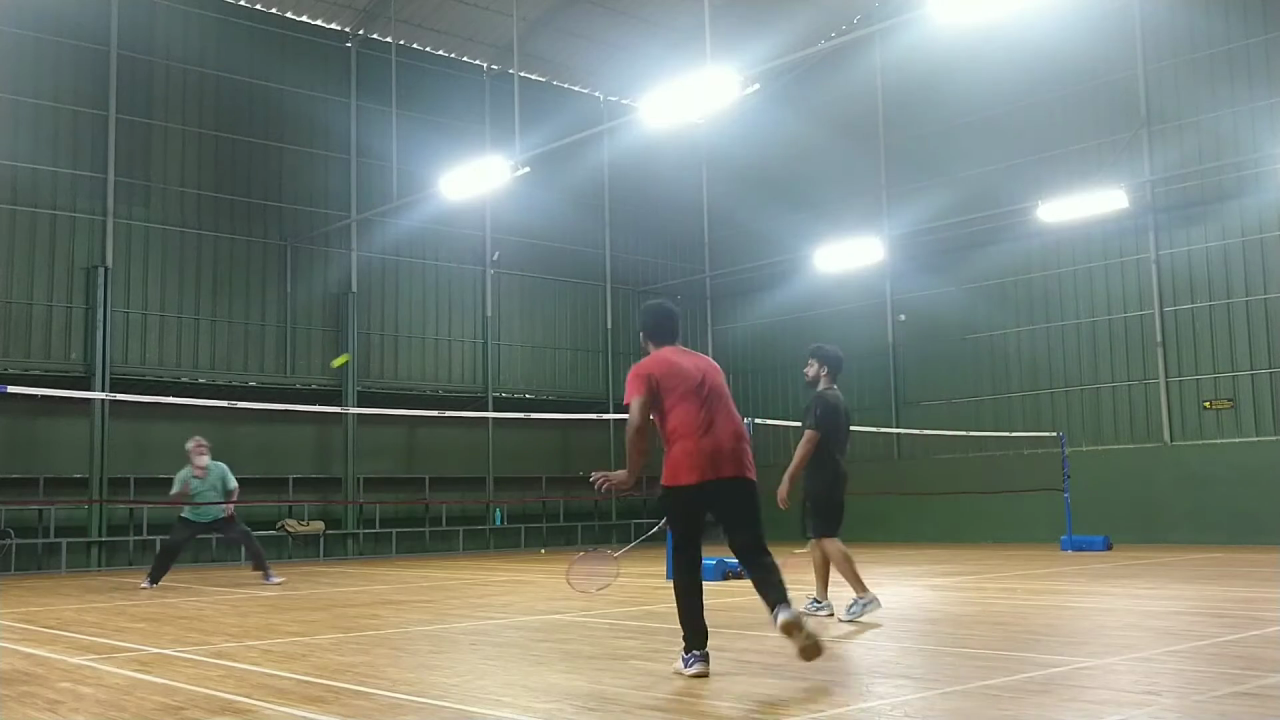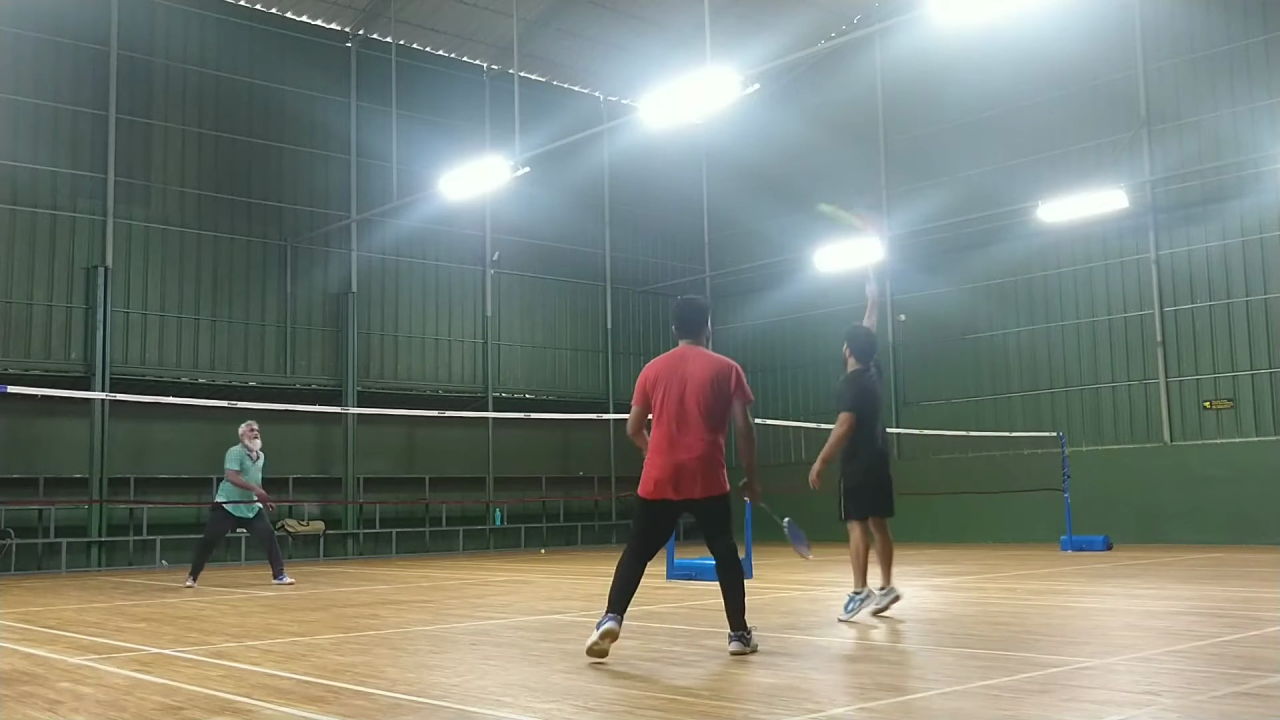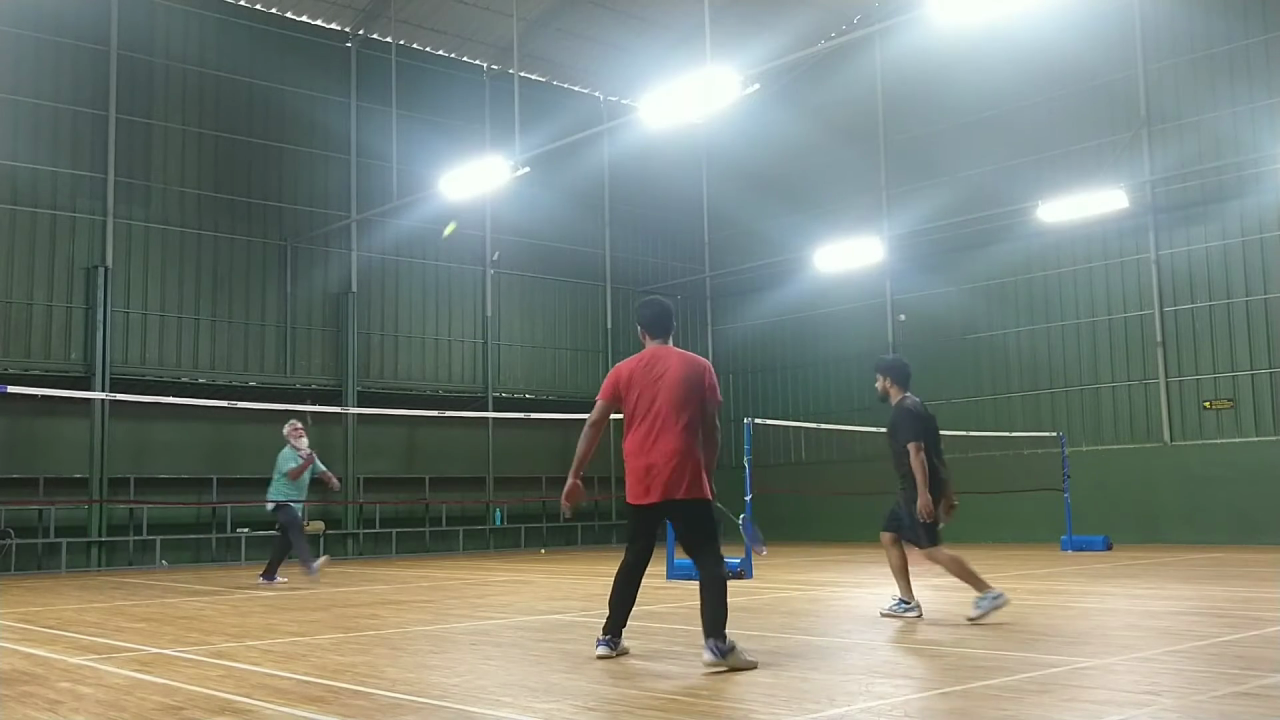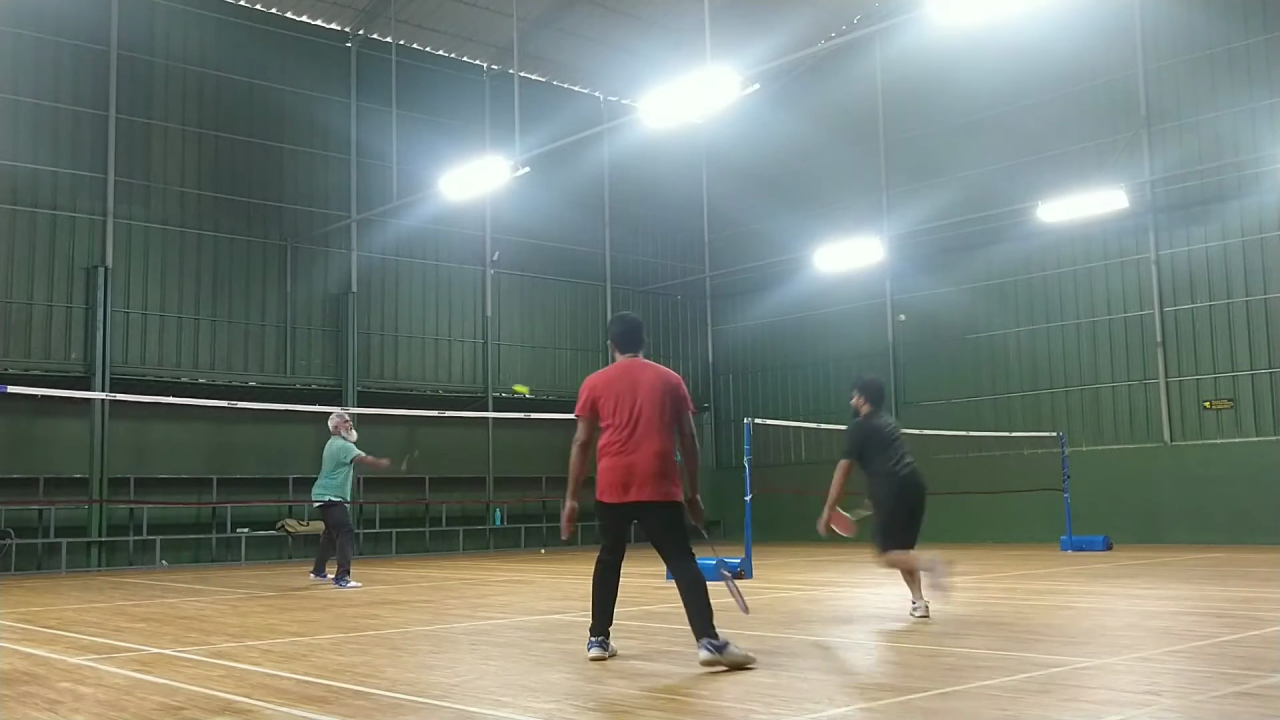
dt=0.7s
person 1, frame 1
left shoulder: (644, 370)
right shoulder: (709, 364)
left elbow: (638, 422)
left wrist: (630, 474)
left hip: (686, 470)
right hip: (735, 464)
left knee: (686, 560)
right knee: (754, 550)
left ankle: (694, 652)
right ankle: (784, 610)
person 1, frame 2
left shoulder: (653, 369)
right shoulder: (726, 369)
left elbow: (633, 429)
right elbow: (742, 427)
right wrist: (750, 476)
left hip: (659, 479)
right hip: (707, 479)
left knee: (636, 553)
right knee: (726, 554)
left ankle: (611, 620)
right ankle: (739, 634)
person 1, frame 3
left shoulder: (624, 371)
right shoulder: (699, 367)
left elbow: (595, 424)
right elbow: (710, 429)
left wrist: (574, 476)
right wrist: (707, 475)
left hip: (641, 484)
right hip: (685, 482)
left knee: (634, 560)
right knee: (710, 561)
left ankle: (609, 638)
right ankle: (717, 644)
person 1, frame 4
left shoulder: (595, 383)
right shoulder: (669, 379)
left elbow: (582, 443)
right elbow: (687, 438)
left wrist: (572, 497)
right wrist: (693, 492)
left hip: (612, 485)
right hip: (660, 485)
left knee: (608, 558)
right knee: (682, 561)
left ankle: (599, 639)
right ankle: (709, 641)
person 2, frame 1
left shoulder: (821, 399)
right shoulder: (836, 399)
left elbow: (808, 442)
left wrist: (787, 479)
left hip: (821, 480)
right hip: (832, 479)
left knee: (825, 538)
right knee: (823, 538)
left ankle: (864, 595)
right ankle: (821, 600)
person 2, frame 2
left shoulder: (850, 382)
right shoulder: (871, 373)
left elbow: (844, 424)
right elbow: (869, 334)
left wrist: (820, 462)
right wrist: (873, 301)
left hip: (858, 463)
right hip: (878, 459)
left knee: (856, 524)
right knee: (878, 523)
left ankle: (860, 589)
right ankle: (886, 587)
person 2, frame 3
left shoulder: (904, 410)
right shoulder: (911, 407)
left elbow: (916, 452)
right elbow: (934, 454)
left wrist: (923, 493)
right wrist: (946, 495)
left hip: (920, 490)
right hip: (915, 490)
left knee: (933, 550)
right knee: (888, 537)
left ankle: (989, 593)
right ankle: (907, 601)
person 2, frame 4
left shoulder: (860, 426)
right shoulder: (888, 423)
left elbow: (842, 471)
left wrist: (827, 510)
right wrist: (879, 503)
left hip: (892, 491)
right hip: (913, 486)
left knee: (889, 556)
right knee: (901, 549)
left ankle: (930, 564)
right ankle: (919, 602)
